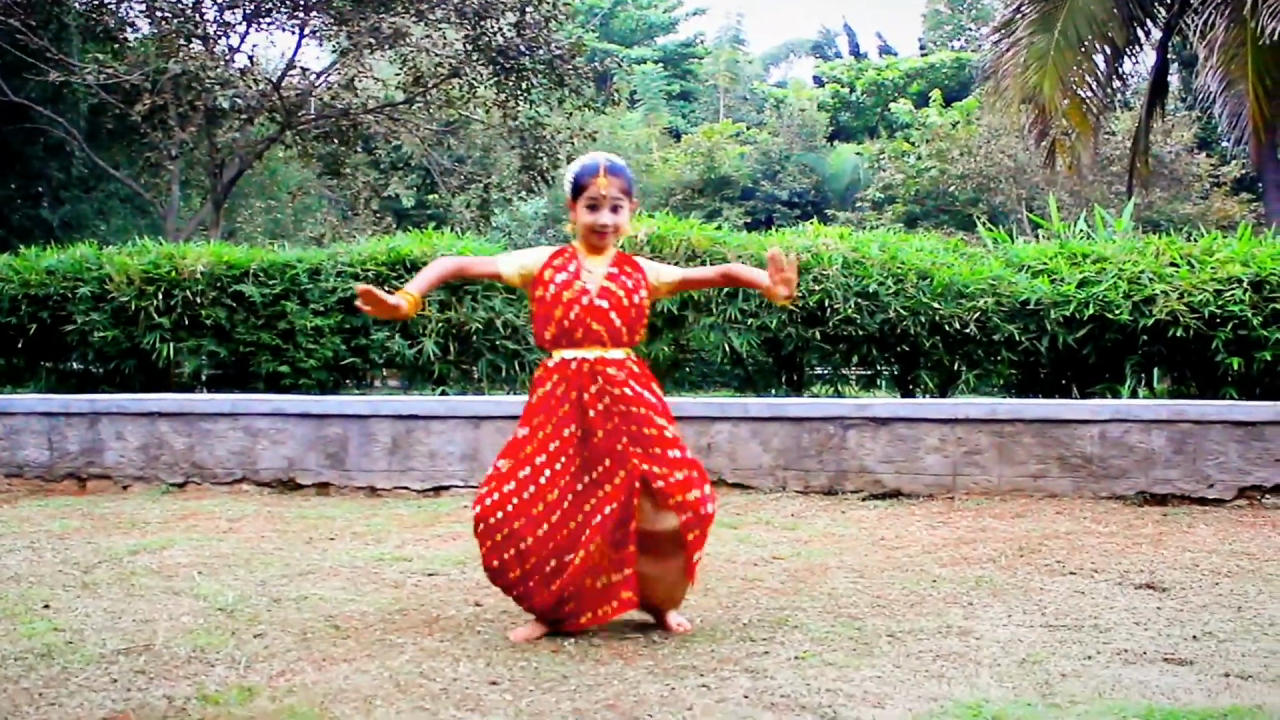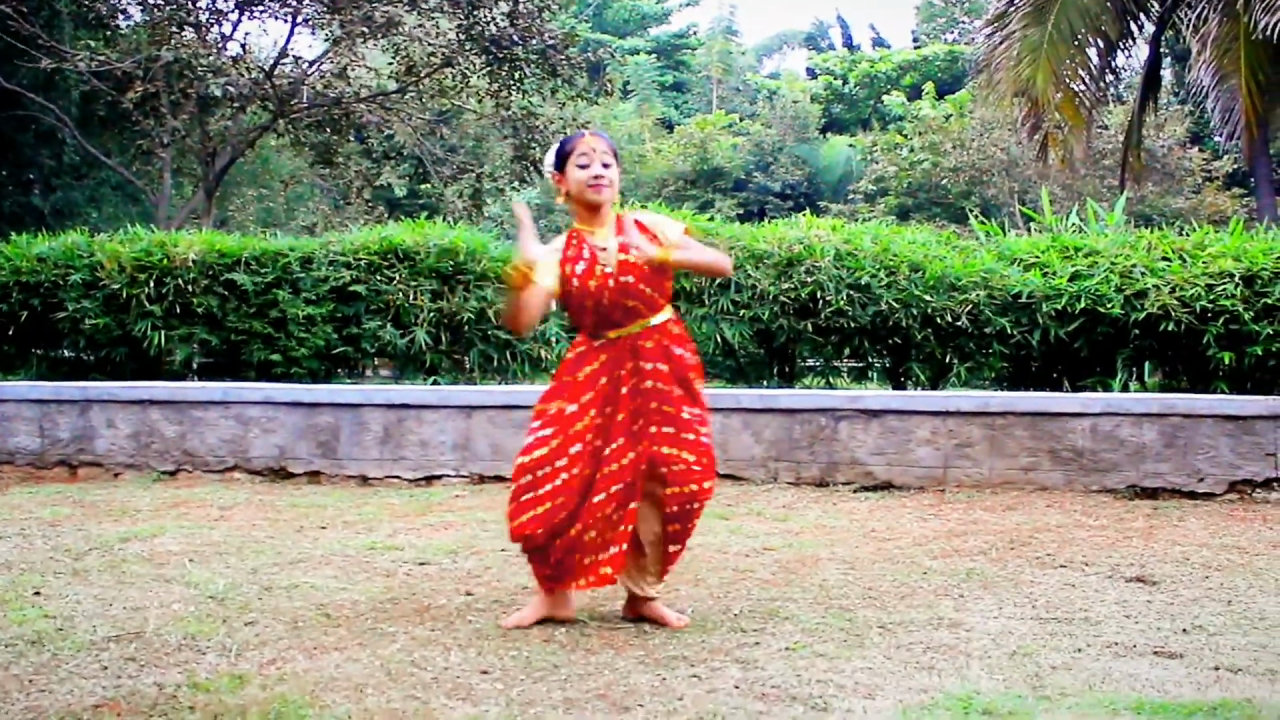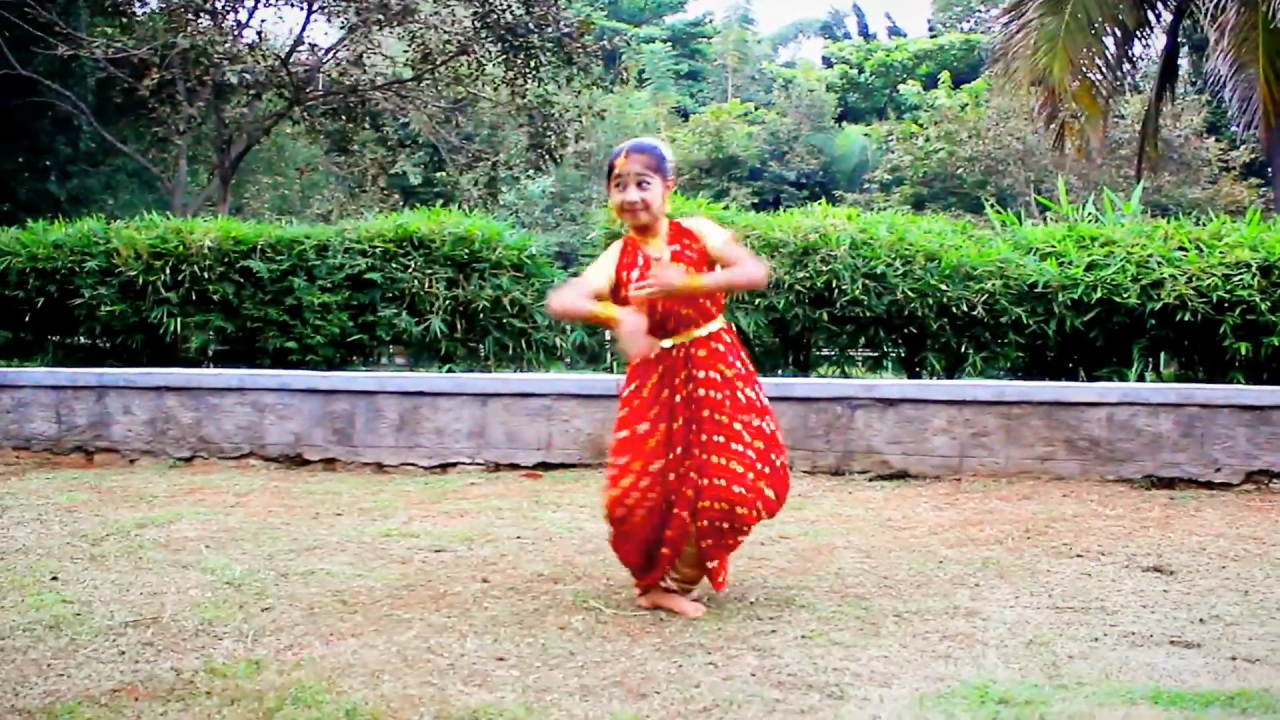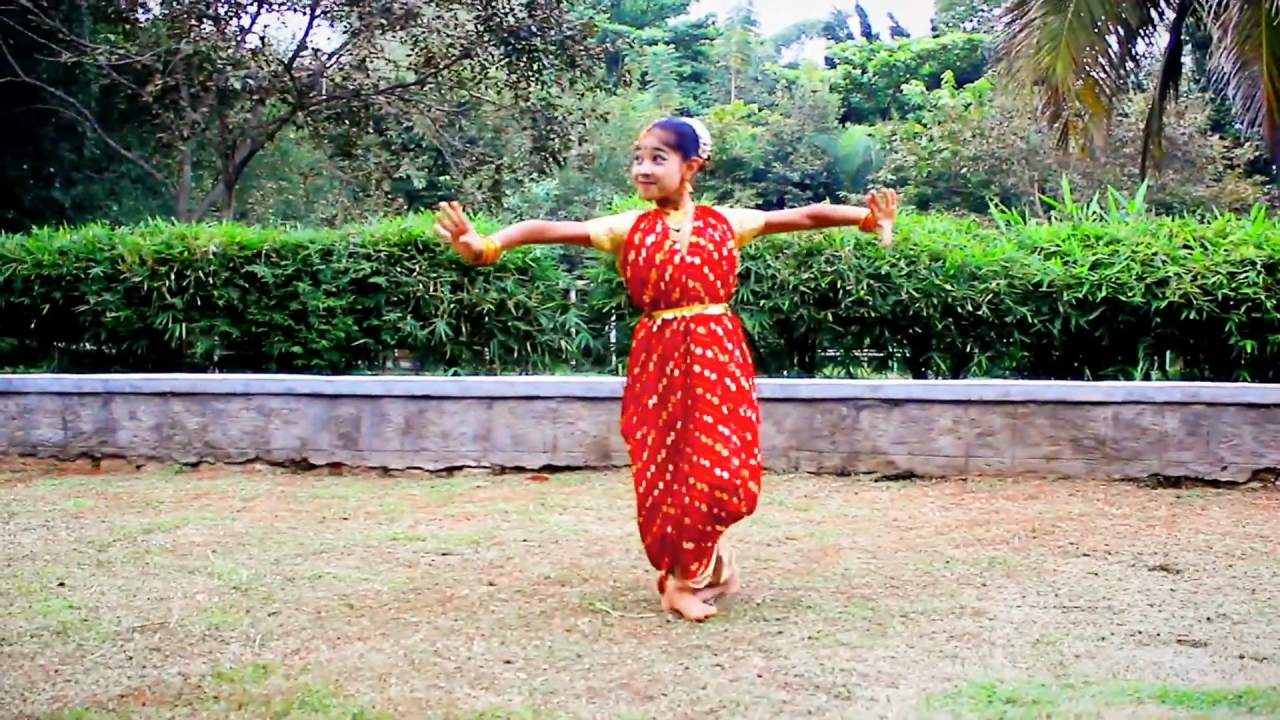
dt=0.4s
person 1, frame 1
left shoulder: (642, 272)
right shoulder: (542, 262)
left elbow: (718, 273)
right elbow: (456, 265)
left wrist: (769, 284)
right wrist: (404, 300)
left hip: (627, 396)
right hip: (559, 399)
left knee: (678, 498)
right knee: (508, 508)
left ankle: (657, 598)
right ankle: (555, 607)
person 1, frame 2
left shoulder: (650, 228)
right shoulder: (557, 255)
left elbow: (722, 265)
right elbow: (520, 325)
left wrist: (657, 256)
right wrist: (524, 265)
left hip: (661, 364)
right hip: (598, 370)
left knee: (675, 481)
right knee: (553, 476)
left ankle: (643, 592)
right ankle: (554, 593)
person 1, frame 3
left shoulder: (700, 233)
right shoulder: (614, 262)
left elbow: (756, 272)
right elbow: (559, 302)
left wrist: (687, 283)
right wrist: (617, 315)
left hip: (716, 370)
right hip: (658, 376)
left knee: (732, 488)
right knee: (642, 489)
left ankle: (671, 582)
right ankle: (659, 574)
person 1, frame 4
left shoulder: (726, 221)
right shoulder: (627, 228)
left elbow: (805, 216)
right elbow: (548, 229)
left wrist: (866, 217)
right wrist: (485, 245)
left hip: (715, 353)
right hip: (658, 357)
left knee: (716, 471)
right knee: (664, 472)
left ankle: (684, 579)
right ankle: (709, 566)
